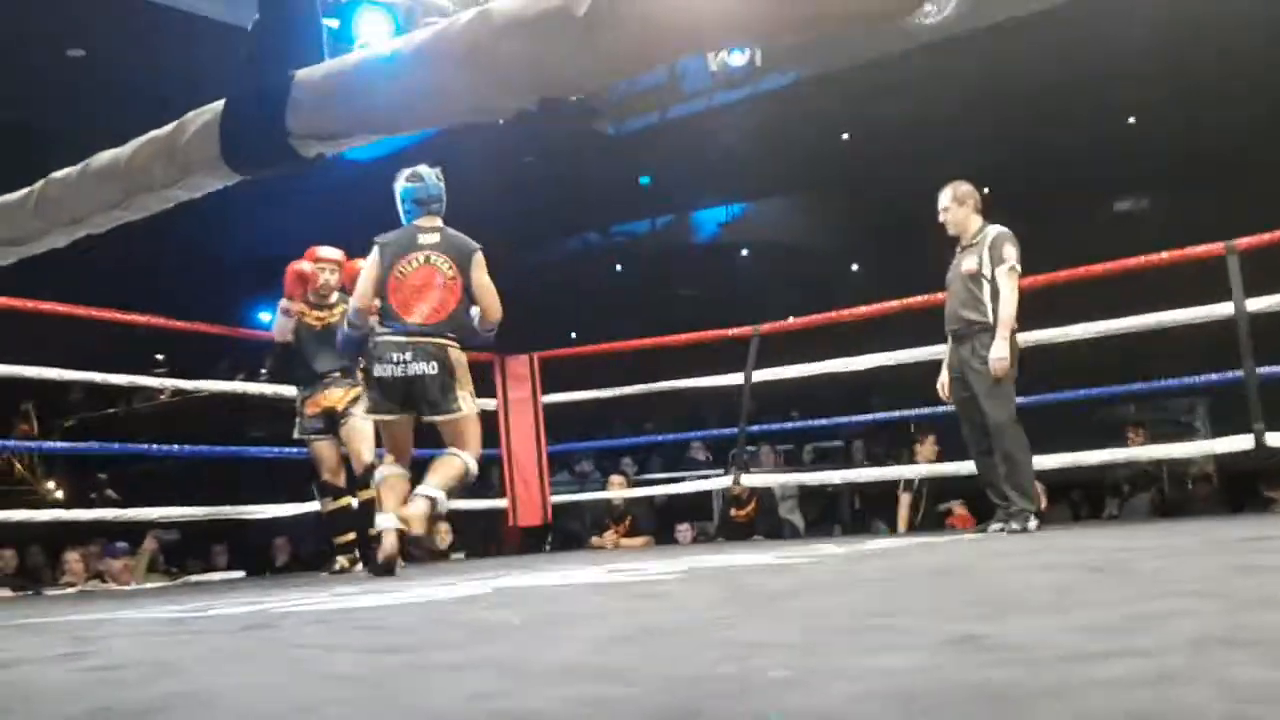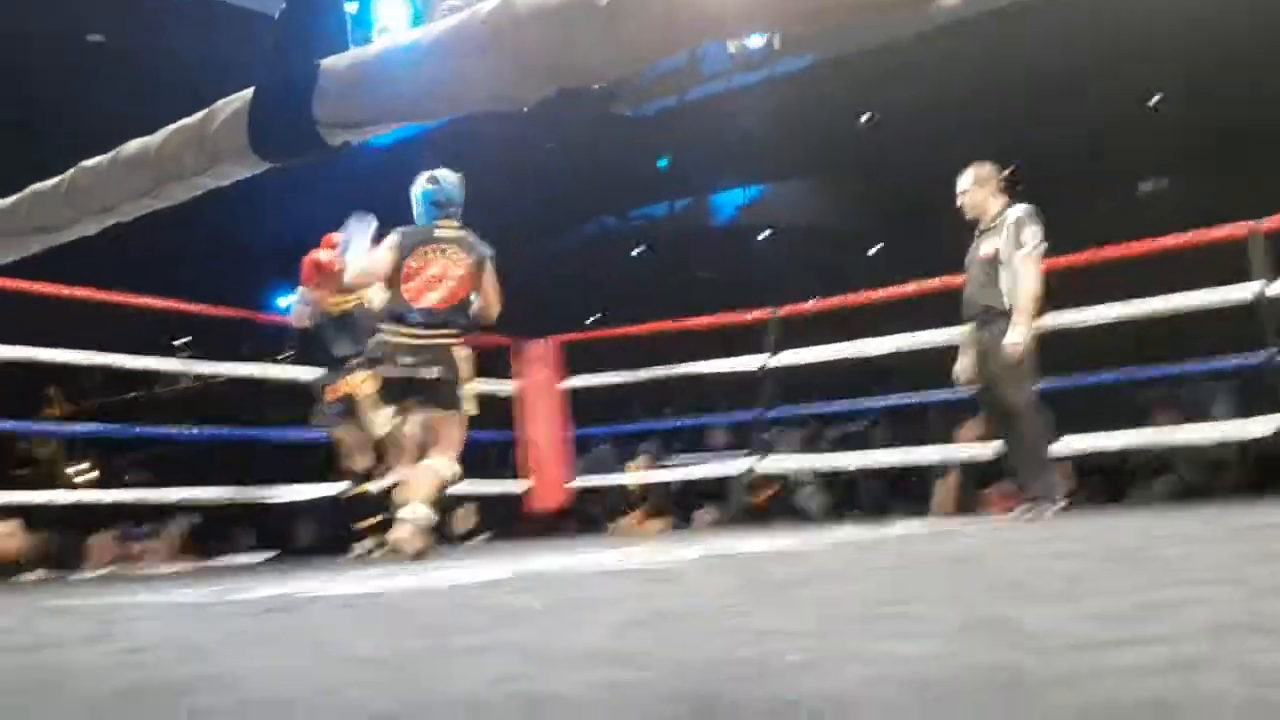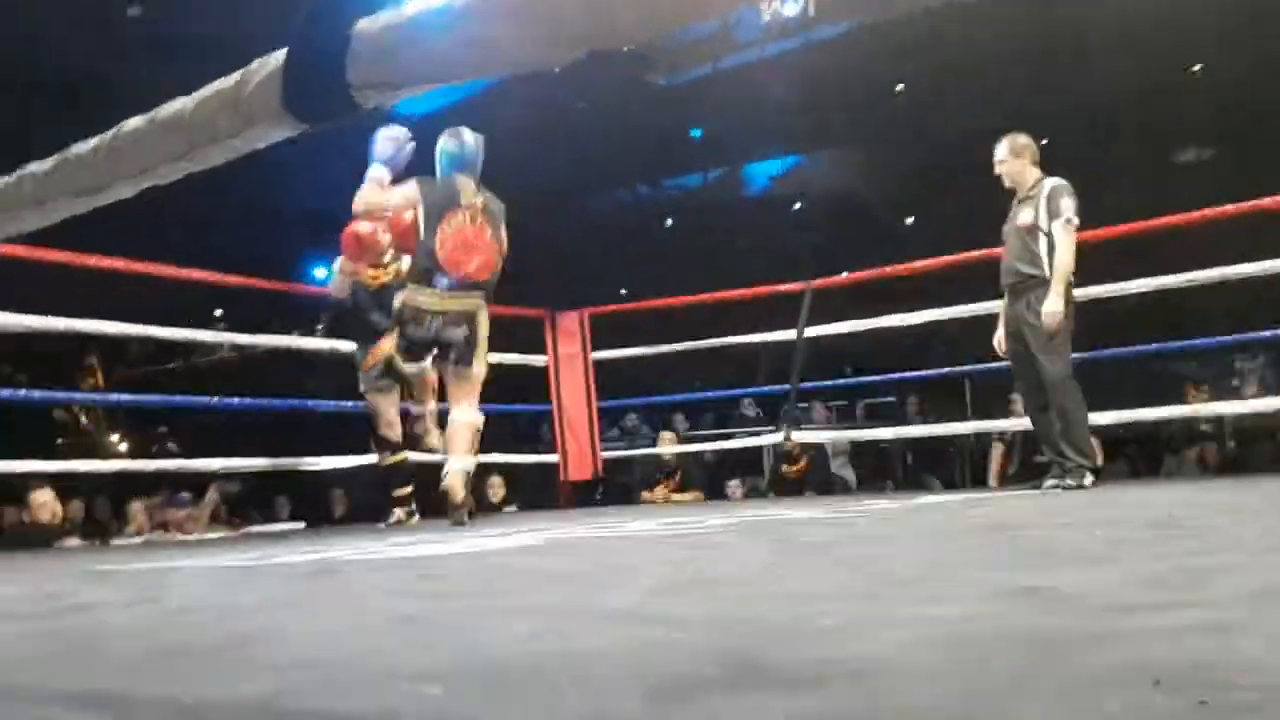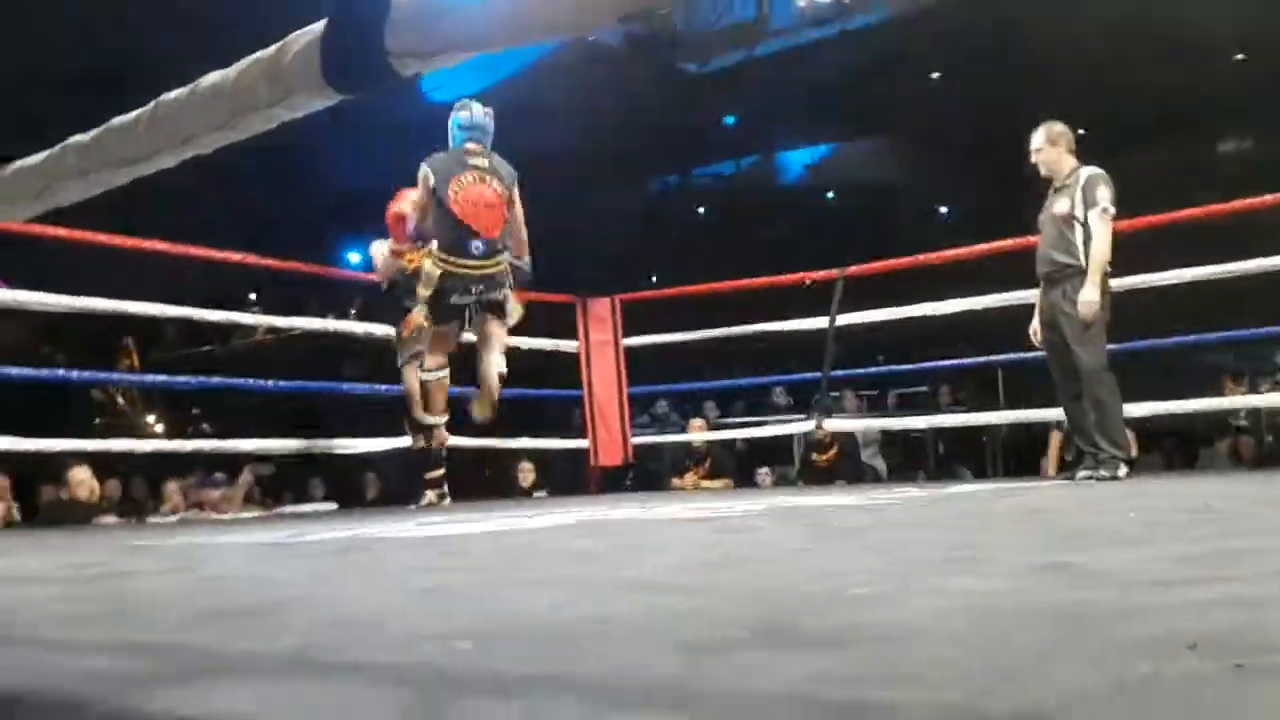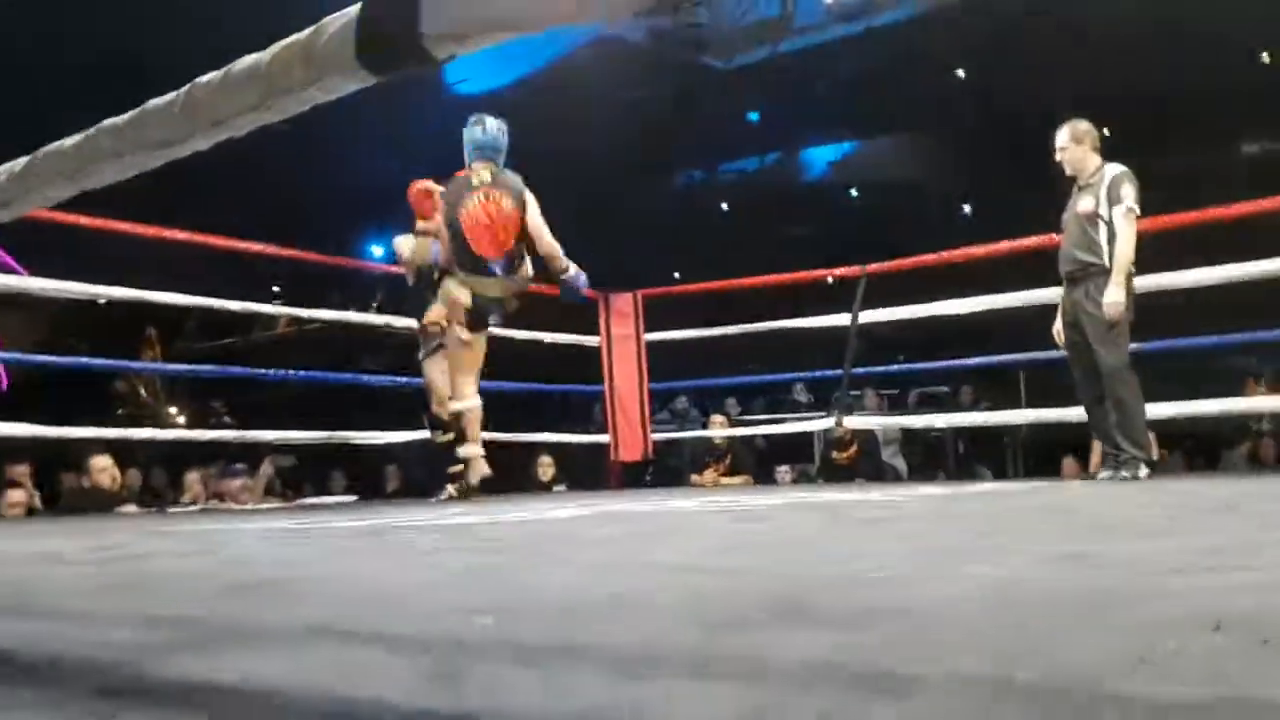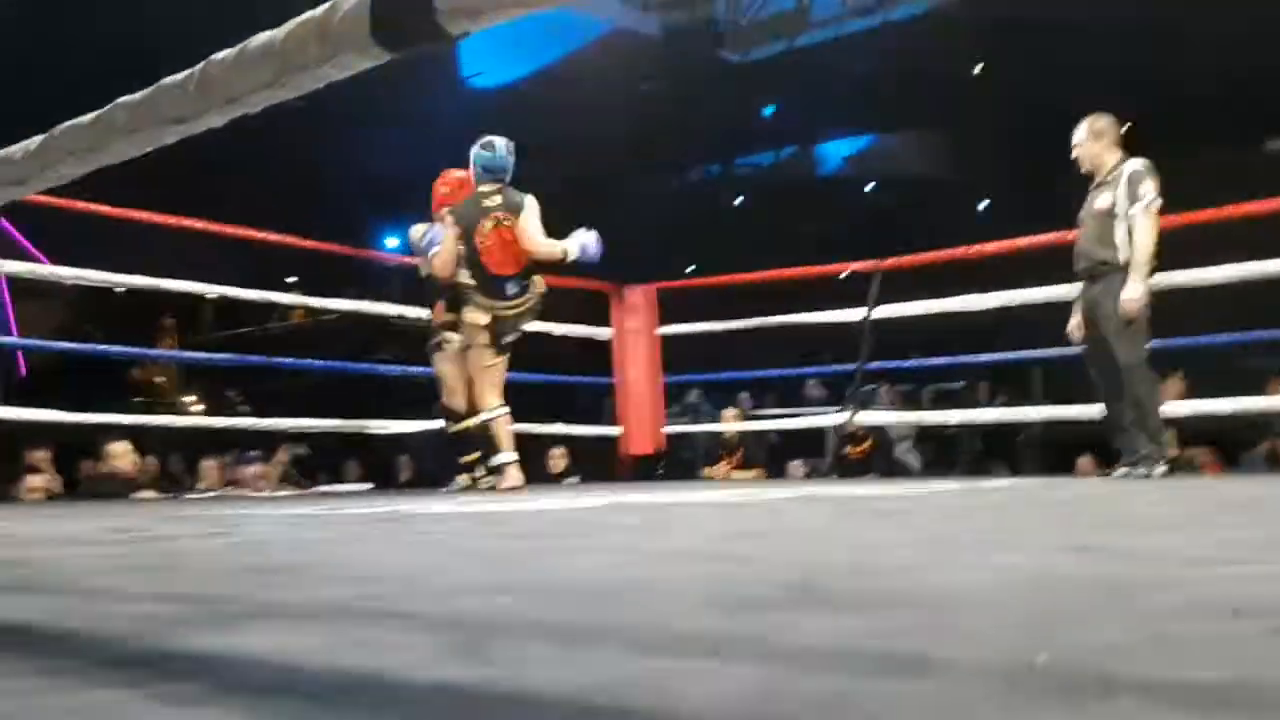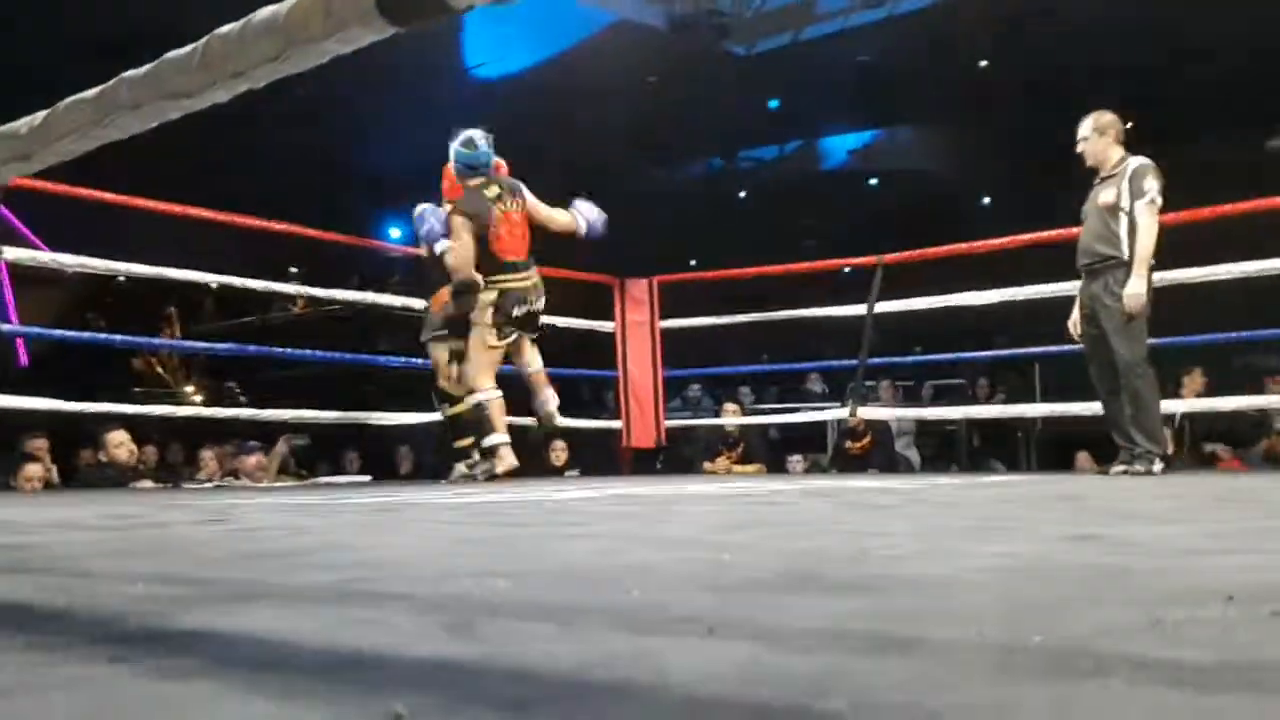
dt=0.1s
person 1, frame 1
left shoulder: (386, 245)
right shoulder: (468, 249)
left elbow: (359, 305)
right elbow: (492, 315)
left wrist: (355, 334)
right wrist: (480, 329)
left hip: (388, 356)
right hip: (438, 358)
left knee: (396, 455)
right knee: (464, 449)
left ankle: (389, 534)
right ankle: (419, 507)
person 1, frame 2
left shoulder: (402, 237)
right shoulder: (478, 250)
left elbow: (358, 276)
right elbow: (489, 311)
left hip: (398, 349)
right hip: (446, 354)
left knee: (411, 431)
right knee: (445, 451)
left ankle: (408, 511)
right ankle: (413, 524)
person 1, frame 3
left shoulder: (424, 193)
right shoulder: (494, 209)
left elbow: (363, 206)
right elbow: (494, 265)
left hip: (422, 308)
right hip: (466, 312)
left knee: (410, 362)
right knee: (464, 404)
right ankle: (457, 478)
person 1, frame 4
left shoulder: (435, 166)
right shoulder: (506, 172)
left elbow: (409, 213)
right elbow: (518, 233)
right wrist: (519, 266)
left hip: (448, 274)
right hip: (492, 274)
left knee: (433, 355)
right knee: (491, 337)
left ankle: (434, 433)
right ankle: (490, 375)
person 1, frame 5
left shoulder: (450, 194)
right shoulder: (518, 187)
left elbow: (440, 250)
right elbow: (542, 238)
left wrist: (434, 251)
right wrist: (570, 272)
left hip: (468, 293)
right hip: (510, 283)
left knee: (464, 381)
left ankle: (475, 461)
person 1, frame 6
left shoulder: (458, 216)
right shoulder: (524, 203)
left elbow: (442, 271)
right elbow: (537, 248)
left wrist: (444, 248)
right wrist: (573, 248)
left hip: (488, 311)
right hip: (525, 301)
left knee: (488, 393)
left ankle: (509, 468)
person 1, frame 7
left shoulder: (462, 211)
right shoulder: (514, 187)
left elbow: (464, 267)
right elbow: (556, 222)
right wrist: (581, 221)
left hip: (499, 295)
right hip: (529, 286)
left knee: (478, 375)
right knee: (521, 346)
left ankle: (502, 452)
right ankle: (545, 399)
person 2, frame 1
left shoulder: (997, 238)
right shoulder: (960, 253)
left elbow: (1008, 290)
left wrist: (1002, 341)
right wrist: (947, 364)
left hip: (987, 344)
right hip: (962, 349)
left knee: (1002, 423)
right knee: (976, 433)
left ankle: (1024, 509)
right ankle: (1003, 508)
person 2, frame 2
left shoulder: (1019, 219)
right shoulder: (981, 235)
left elbow: (1029, 272)
left wrist: (1019, 325)
right wrist: (966, 350)
left hip: (1008, 329)
right hip: (982, 334)
left knee: (1022, 406)
right knee: (998, 414)
left ankle: (1045, 493)
right ankle: (1027, 492)
person 2, frame 3
left shoulder: (1054, 191)
right shoulder: (1018, 204)
left elbow: (1065, 243)
left wrist: (1055, 295)
right wrist: (1003, 320)
left hip: (1043, 299)
right hip: (1018, 303)
left knee: (1057, 378)
right knee: (1032, 387)
left ankle: (1079, 466)
right ankle: (1059, 465)
person 2, frame 4
left shoulder: (1091, 179)
right shoulder: (1053, 194)
left elbow: (1101, 233)
left wrist: (1093, 285)
right wrist: (1039, 308)
left hip: (1079, 288)
right hip: (1052, 293)
left knee: (1092, 368)
right knee: (1066, 379)
left ankle: (1115, 457)
right ankle: (1092, 456)
person 2, frame 5
left shoulder: (1116, 177)
right shoulder: (1078, 192)
left elbow: (1126, 232)
left wrist: (1117, 285)
right wrist: (1062, 308)
left hip: (1102, 287)
right hip: (1075, 292)
left knee: (1114, 369)
right knee: (1087, 379)
left ankle: (1135, 458)
right ankle: (1113, 457)
person 2, frame 6
left shoulder: (1136, 172)
right shoulder: (1096, 188)
left elbow: (1145, 226)
left wrist: (1136, 280)
right wrist: (1079, 305)
left hip: (1120, 284)
right hip: (1093, 289)
left knee: (1132, 365)
right knee: (1104, 373)
left ankle: (1151, 455)
right ankle: (1130, 453)
person 2, frame 7
left shoulder: (1138, 169)
right shoulder: (1099, 184)
left elbow: (1147, 222)
left wrist: (1139, 277)
right wrist: (1079, 301)
left hip: (1121, 280)
right hip: (1093, 285)
left knee: (1131, 363)
right knee: (1103, 371)
left ankle: (1149, 452)
right ankle: (1127, 450)
person 3, frame 1
left shoulder: (348, 304)
right shoulder: (293, 305)
right elbow: (279, 338)
right wrist: (292, 300)
left hip: (348, 392)
right hip: (312, 400)
left knee: (364, 462)
right knee: (329, 476)
right ankle: (346, 553)
person 3, frame 2
left shoulder: (369, 292)
right shoulder: (313, 294)
right elbow: (299, 322)
right wrist: (311, 290)
left hip: (369, 378)
right hip: (335, 384)
left knee: (383, 437)
right knee: (353, 460)
person 3, frame 3
left shoulder: (406, 262)
right shoulder: (350, 263)
right elbow: (337, 293)
right wrist: (349, 264)
right hip: (374, 352)
right knee: (387, 430)
left ankle: (427, 425)
right ankle: (403, 505)
person 3, frame 4
left shoulder: (436, 246)
right shoulder: (382, 249)
right elbow: (382, 274)
right wrist: (398, 240)
left hip: (441, 325)
right hip: (411, 334)
right knee: (420, 408)
right ankle: (436, 486)
person 3, frame 5
right shoulder: (405, 241)
right elbow: (414, 258)
right wrist: (424, 222)
right hip: (431, 328)
right knee: (439, 402)
right ankle: (454, 478)
person 3, frame 6
right shoulder: (420, 233)
right elbow: (425, 249)
right wrist: (447, 211)
right hip: (446, 321)
right knee: (454, 398)
right ankle: (469, 466)
person 3, frame 7
right shoulder: (428, 214)
right elbow: (431, 236)
left hip: (472, 295)
right hip: (441, 303)
right knee: (445, 382)
right ankle: (465, 457)
